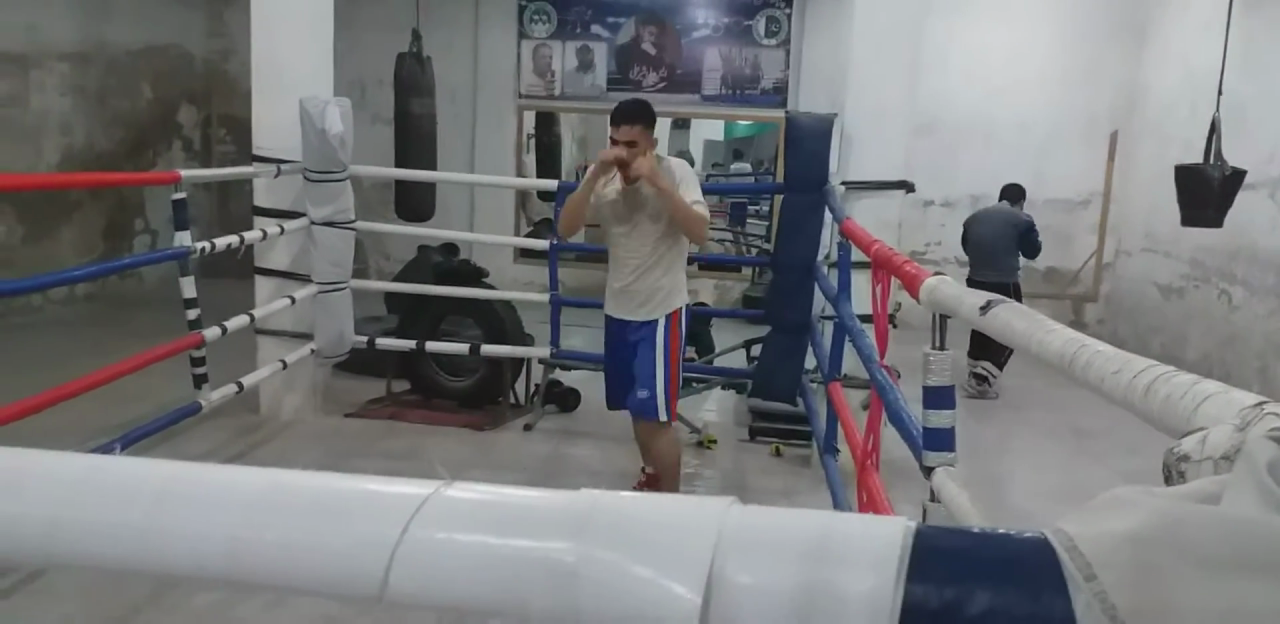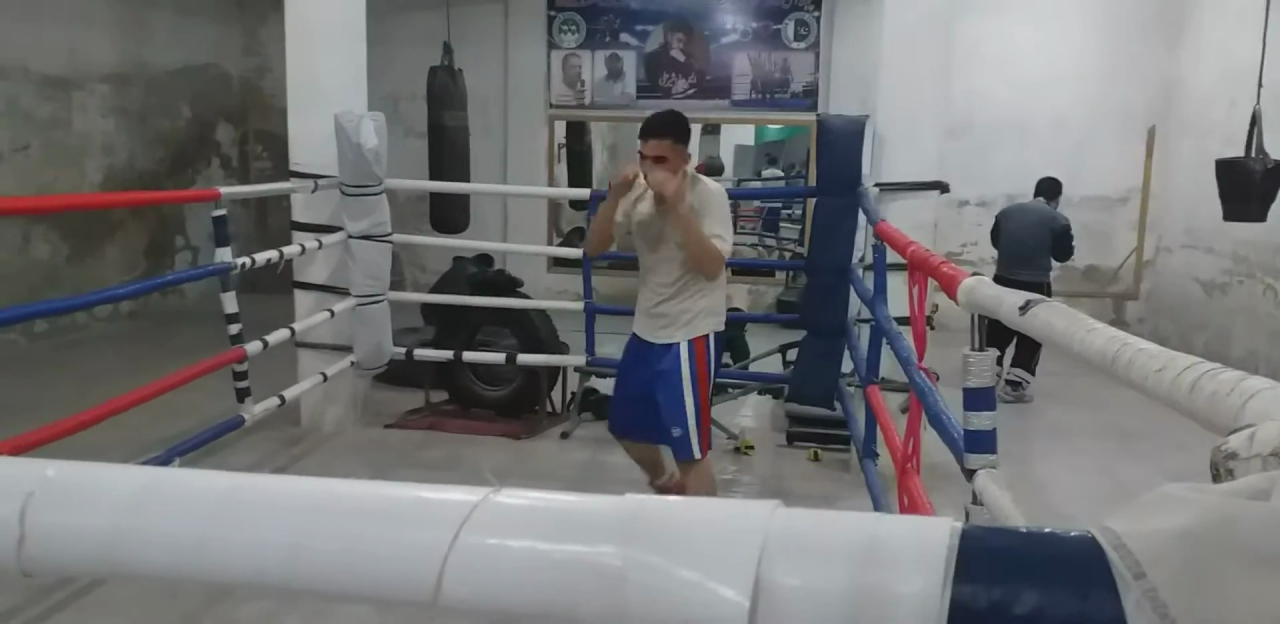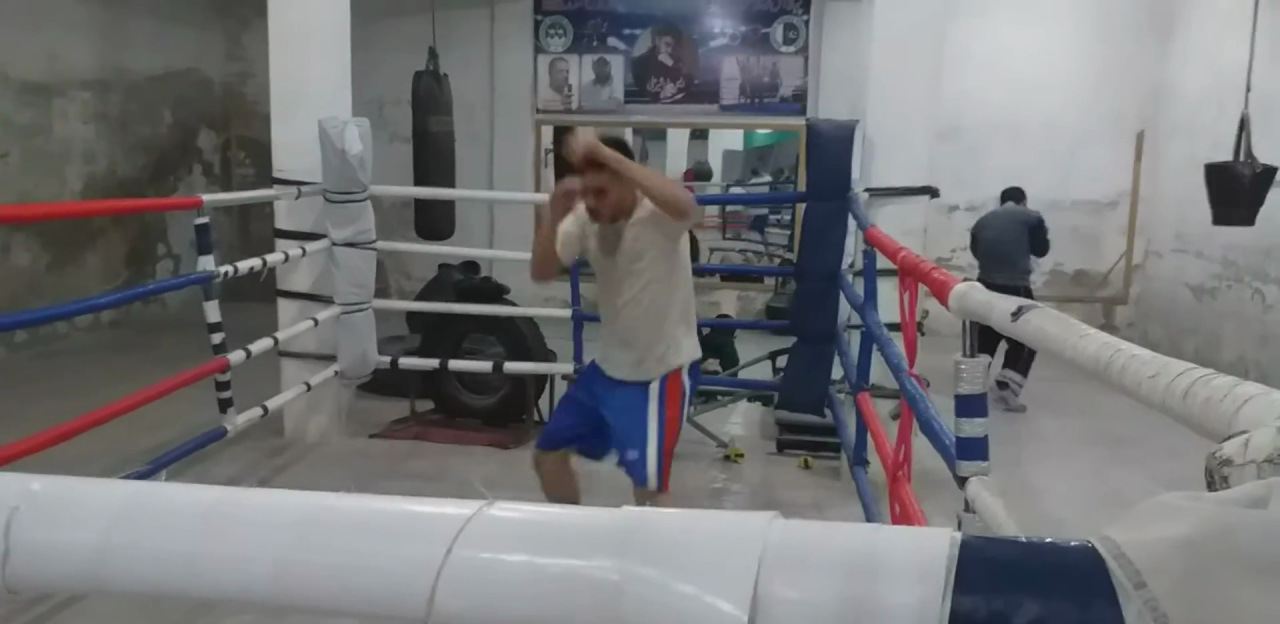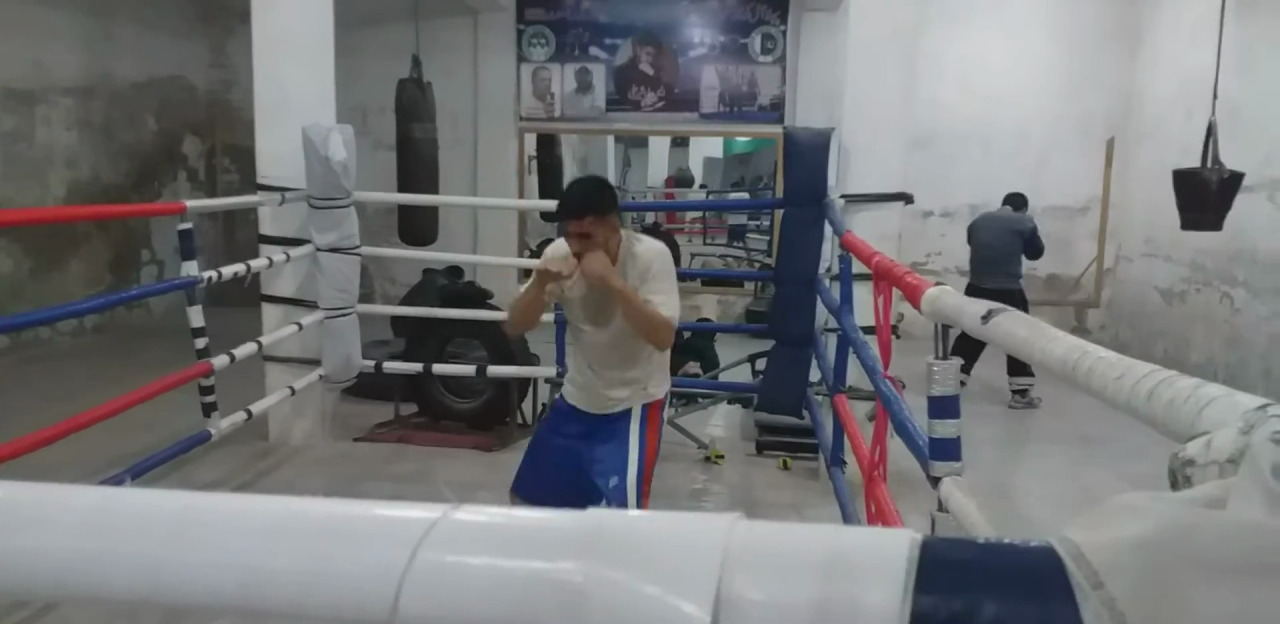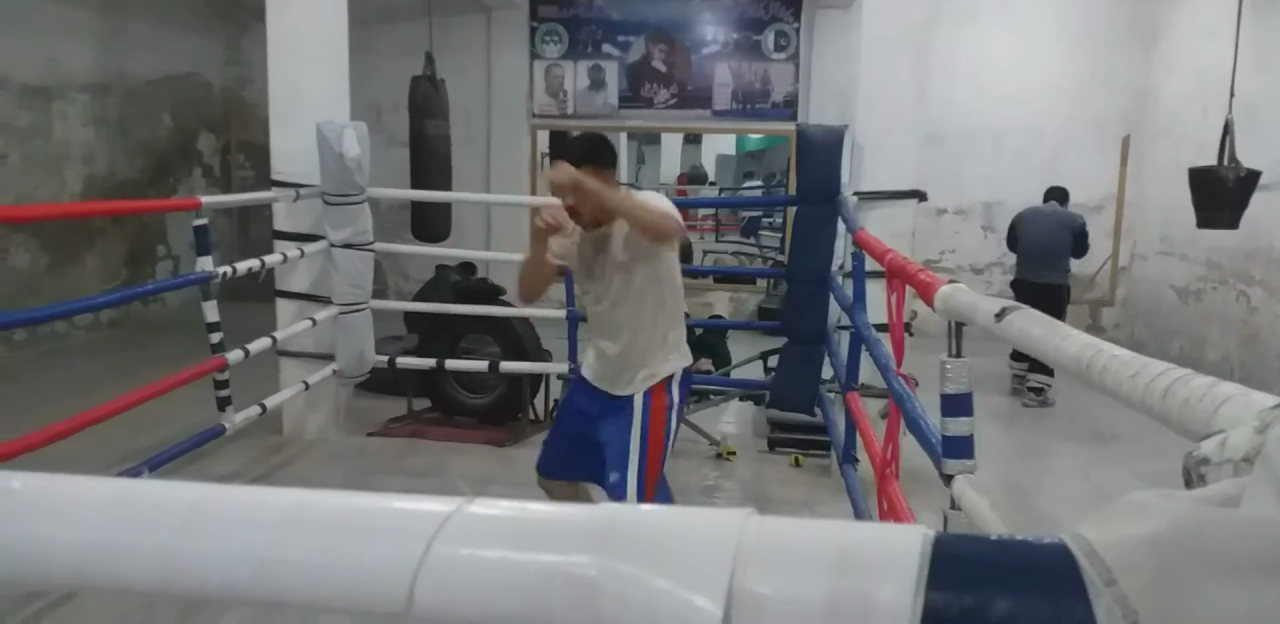
dt=0.4s
person 1, frame 1
left shoulder: (676, 172)
right shoulder: (603, 176)
left elbow: (700, 233)
right elbow: (565, 228)
left wrist: (659, 183)
right wrist: (593, 176)
left hip: (662, 310)
right hip: (618, 309)
left knee: (657, 413)
right knee: (637, 406)
right ankle: (653, 476)
person 1, frame 2
left shoulder: (709, 195)
right shoulder: (635, 191)
left elbow: (711, 268)
right elbow: (593, 246)
left wrist: (679, 205)
right wrist: (614, 198)
left hip: (691, 335)
right hip: (646, 332)
left knee: (691, 452)
right knee: (625, 428)
right ankle: (665, 485)
person 1, frame 3
left shoulder: (660, 215)
right shoulder: (586, 218)
left elbow: (684, 205)
right elbow: (542, 273)
left wrist: (606, 156)
right wrist: (551, 216)
left hip: (662, 370)
right hip: (610, 367)
left knee: (643, 485)
right knee: (549, 451)
person 1, frame 4
left shoulder: (651, 258)
right shoulder: (559, 255)
left elbow: (663, 338)
right elbow: (515, 327)
left wrist: (615, 284)
right wrist: (539, 284)
left hip: (637, 401)
right hip: (576, 401)
left knee: (625, 507)
right knee: (526, 498)
person 1, frame 5
left shoulder: (649, 206)
right shoulder: (566, 224)
left elbow: (668, 229)
right elbow: (528, 293)
left wrist: (587, 185)
right wrist: (539, 242)
left hip: (651, 379)
right hip: (597, 375)
left knee: (632, 499)
right knee: (554, 476)
person 2, frame 1
left shoulder: (975, 217)
right shoulder: (1022, 220)
left elbow: (966, 247)
right elbow: (1031, 252)
left hip: (976, 281)
right hip: (1004, 284)
left knee: (981, 328)
left ankle: (977, 374)
right ankle: (980, 381)
person 2, frame 2
left shoulder: (1008, 212)
right shoulder: (1057, 220)
left elbow: (996, 241)
right elbow: (1063, 255)
left hip: (1003, 280)
right hip: (1034, 285)
left knee: (997, 332)
right knee: (1031, 338)
right ankle: (1014, 386)
person 2, frame 3
left shoulder: (983, 221)
right shoulder: (1030, 217)
right elbow: (1041, 249)
left hip: (986, 285)
right hip: (1015, 287)
left knee: (986, 336)
right ankle: (1005, 386)
person 2, frame 4
left shoulder: (980, 221)
right shoulder: (1025, 224)
right elbow: (1035, 253)
left hip: (977, 288)
right hip: (1008, 291)
left knee: (970, 338)
right ankle: (1021, 393)
person 2, frame 5
left shoulder: (1023, 216)
right shoulder: (1074, 220)
left elbow: (1011, 244)
right elbow: (1080, 251)
left hip: (1024, 282)
right hip: (1055, 286)
left ankle: (1019, 379)
right ankle: (1035, 390)
